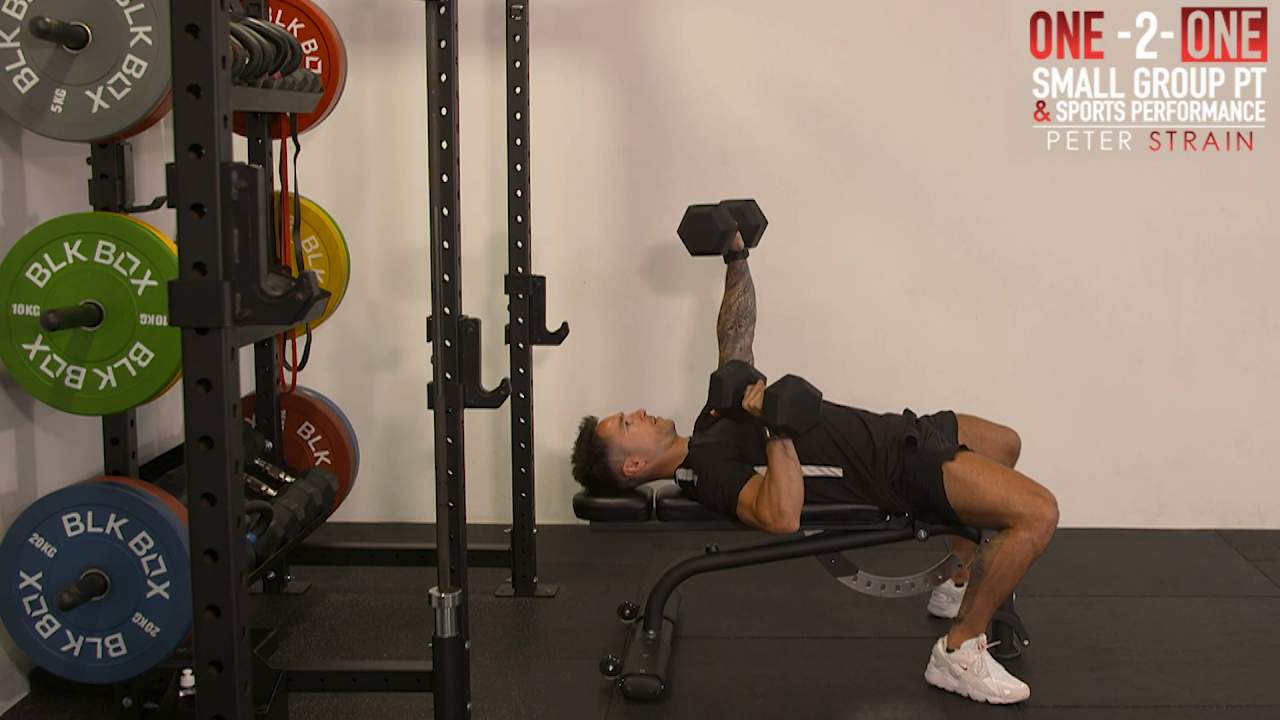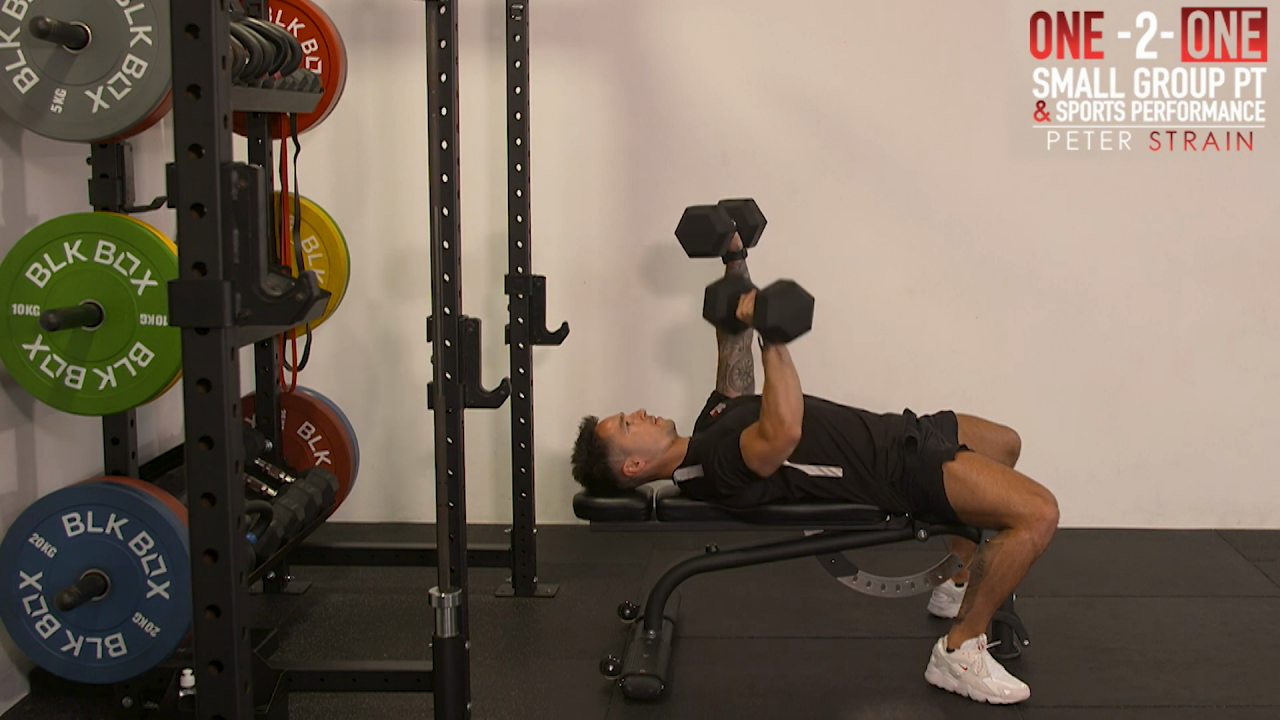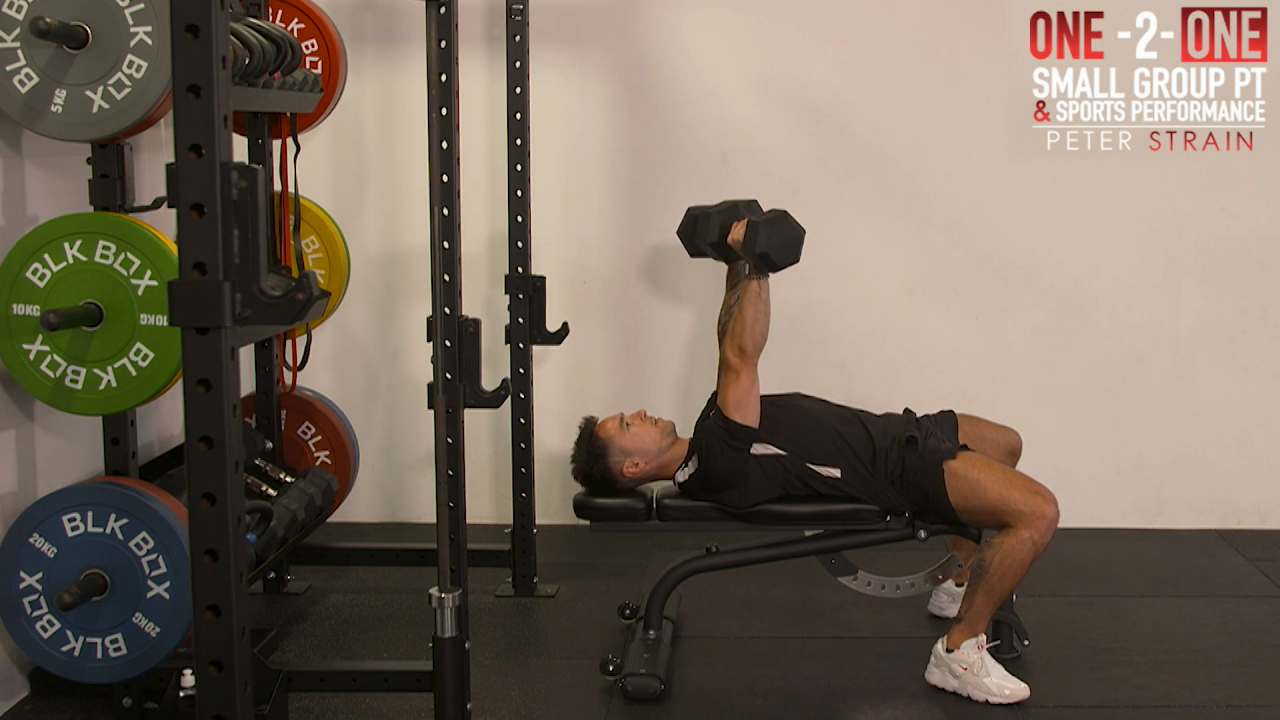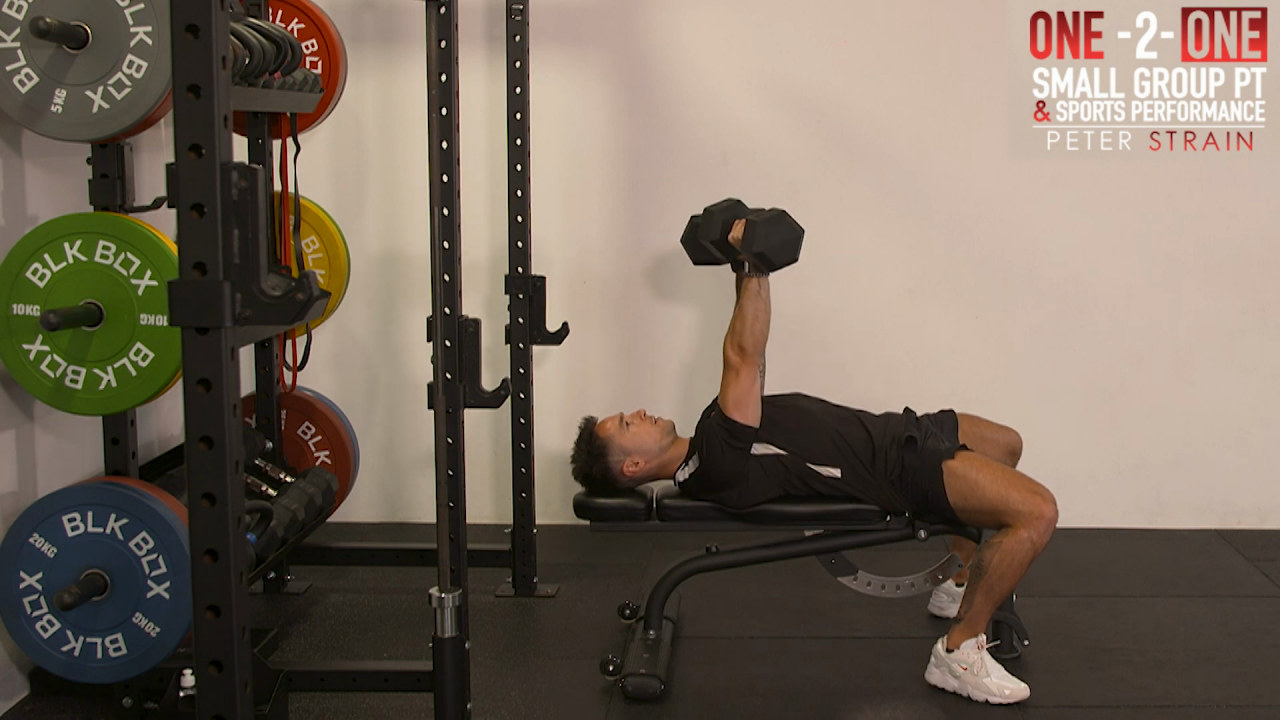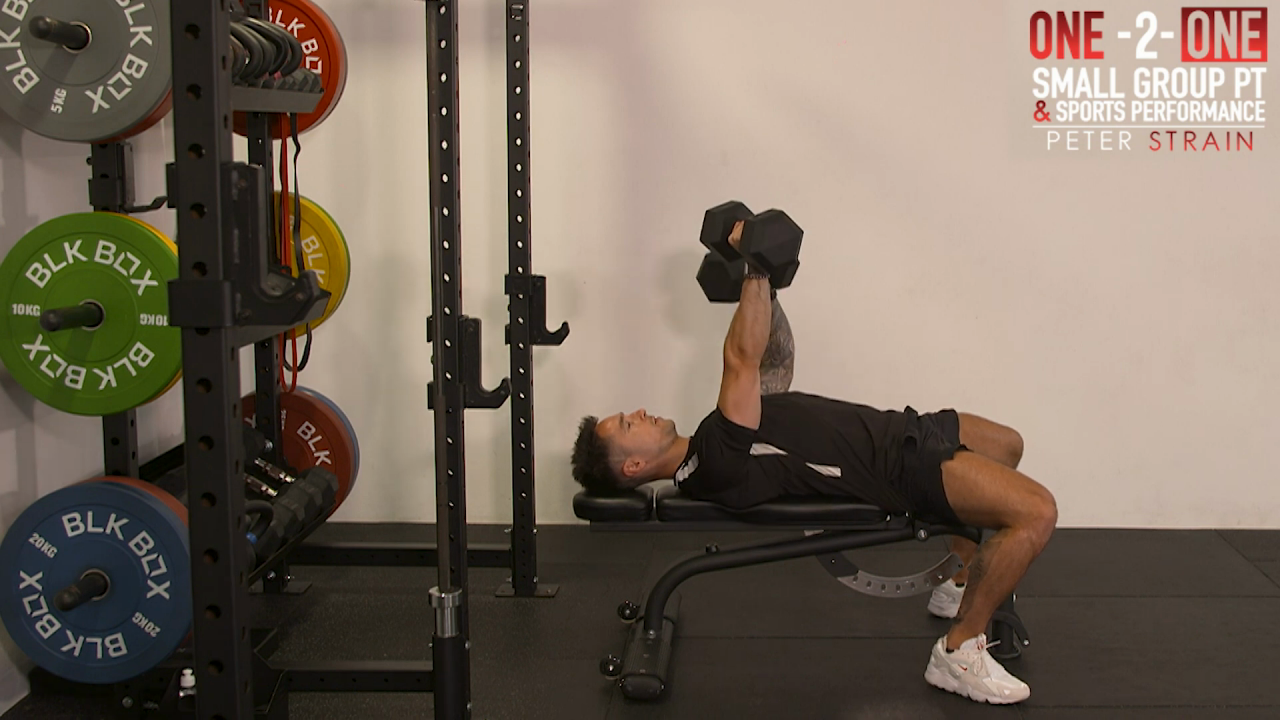
dt=0.5s
person 1, frame 1
left shoulder: (715, 422)
right shoulder: (709, 469)
left elbow: (735, 339)
right elbow: (783, 517)
left wrist: (736, 257)
right wrist: (775, 423)
right hip: (902, 471)
left knee: (1004, 445)
right knee: (1038, 513)
left ankle: (963, 586)
right ankle: (959, 653)
person 1, frame 2
left shoulder: (713, 423)
right shoulder: (712, 469)
left elbow: (735, 344)
right elbow: (784, 432)
left wrist: (734, 259)
right hip: (900, 470)
left knee: (1004, 443)
right knee: (1037, 512)
left ankle: (963, 586)
right ankle: (960, 653)
person 1, frame 3
left shoulder: (713, 424)
right shoulder: (713, 465)
left elbow: (733, 346)
right elbow: (744, 357)
left wrist: (738, 264)
right wrist: (757, 266)
right hip: (901, 470)
left knee: (1006, 444)
right knee: (1037, 511)
left ankle: (965, 585)
right ankle: (959, 654)
person 1, frame 4
left shoulder: (714, 427)
right shoulder: (713, 466)
left elbow: (747, 354)
right elbow: (742, 356)
left wrist: (746, 268)
right wrist: (756, 265)
right hip: (900, 468)
left knee: (1006, 445)
right knee: (1036, 511)
left ankle: (964, 587)
right ankle: (959, 653)
person 1, frame 5
left shoulder: (715, 435)
right shoulder: (713, 467)
left elbow: (777, 363)
right elbow: (744, 360)
left wrist: (763, 286)
right wrist: (756, 268)
right hip: (899, 467)
left knee: (1007, 445)
right knee: (1035, 511)
left ankle: (964, 586)
right ankle: (959, 653)
